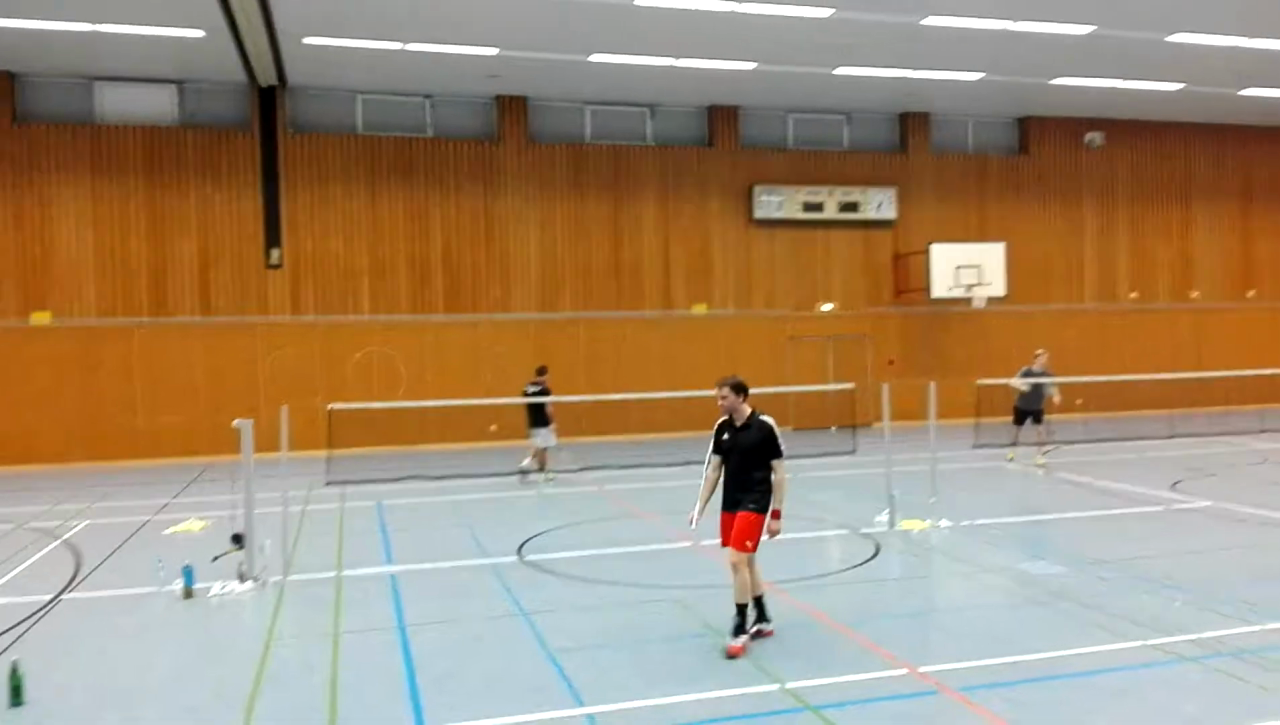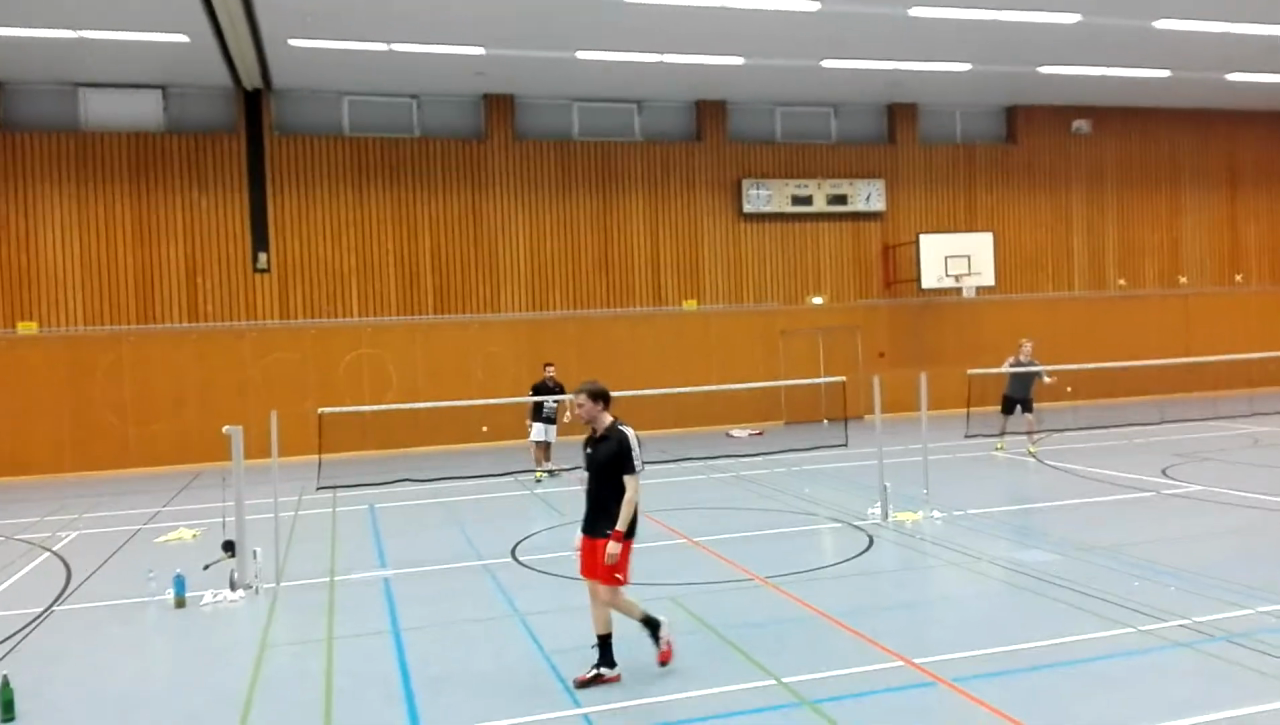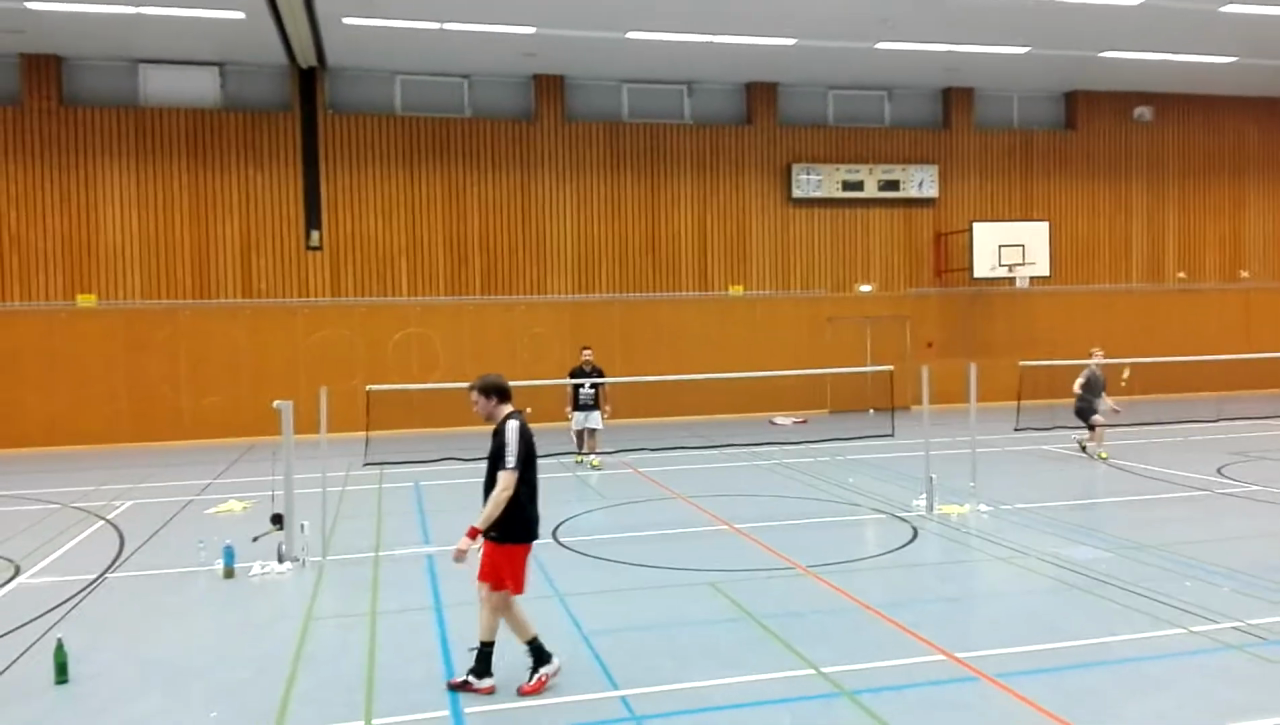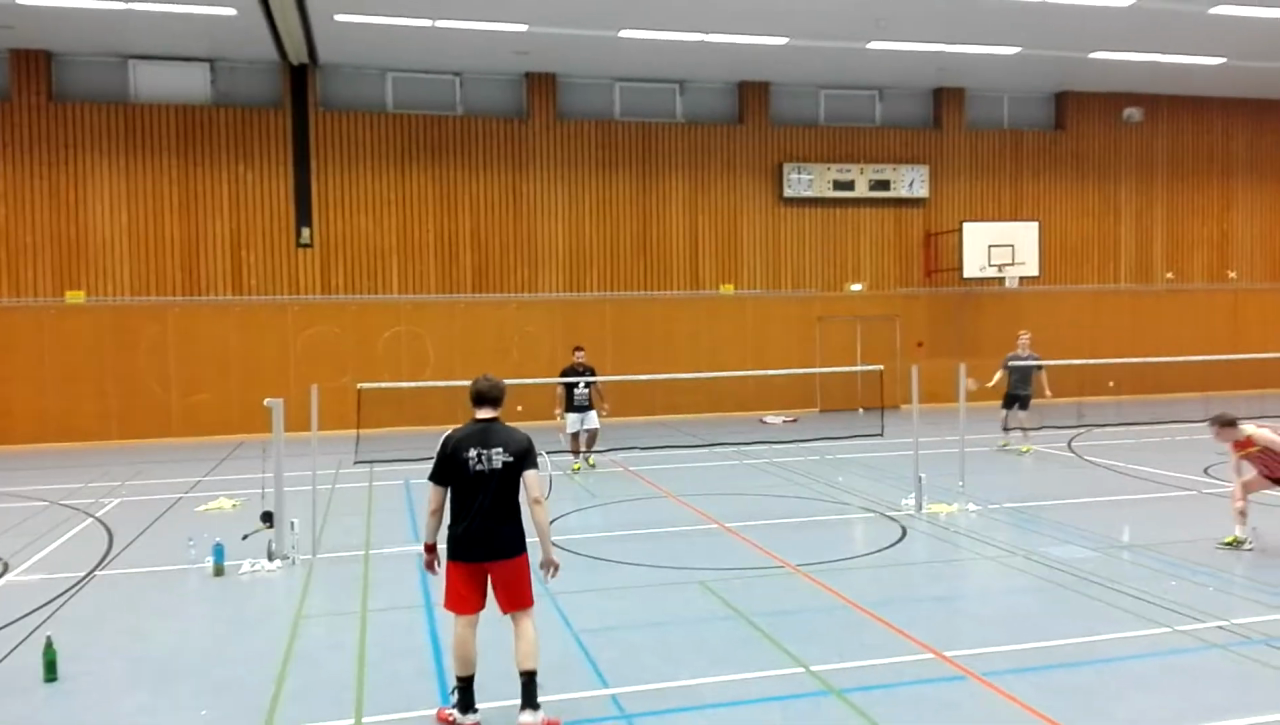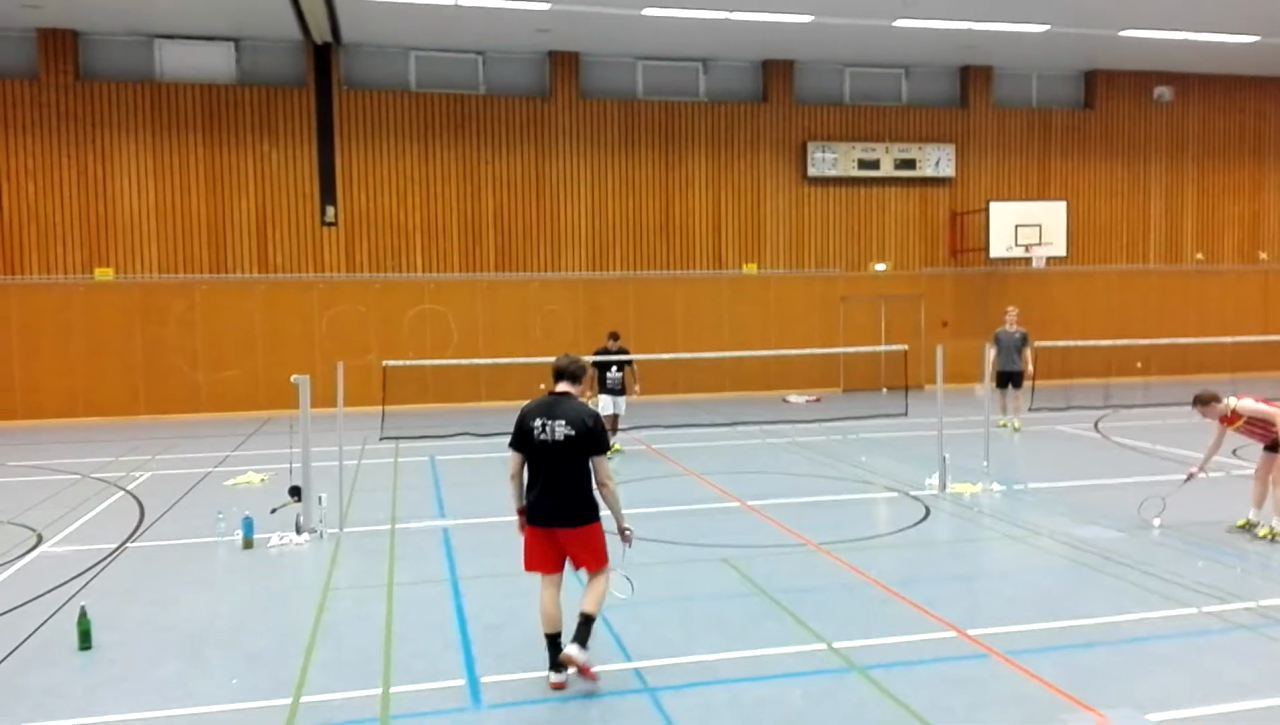
dt=1s
person 1, frame 1
left shoulder: (765, 426)
right shoulder: (722, 427)
left elbow: (779, 473)
right elbow: (713, 469)
left wrist: (776, 514)
right wrist: (700, 505)
left hip: (753, 505)
right hip: (729, 505)
left knee: (737, 560)
right knee: (746, 562)
left ankle: (739, 629)
right ankle: (762, 619)
person 1, frame 2
left shoulder: (624, 437)
right shoulder: (590, 441)
left elbow: (632, 491)
left wrist: (618, 536)
right wrist: (582, 532)
left hip: (616, 531)
right hip: (591, 530)
left knee: (609, 596)
right knee: (595, 593)
left ankle: (656, 629)
right ankle: (606, 664)
person 1, frame 3
left shoulder: (510, 429)
right shoulder: (509, 428)
left elbow: (504, 490)
left wrist: (472, 534)
right wrist: (485, 533)
left hip: (511, 533)
right hip: (502, 532)
left knee: (501, 602)
right knee: (487, 595)
left ankle: (543, 661)
right ankle: (481, 673)
person 1, frame 4
left shoulder: (452, 442)
right shoulder: (519, 441)
left elbow: (435, 506)
right elbow: (536, 498)
left wrist: (429, 546)
right wrist: (547, 550)
left hip: (464, 548)
right hip: (510, 547)
left knee: (465, 622)
right knee: (523, 618)
person 1, frame 5
left shoulder: (528, 413)
right shoulder: (588, 417)
left elbow: (514, 473)
right elbow: (603, 479)
left wrist: (521, 510)
right wrist: (620, 520)
left hip: (539, 516)
right hip: (579, 516)
left knee: (550, 584)
right knee: (598, 574)
left ankle: (556, 664)
right ankle: (577, 644)
